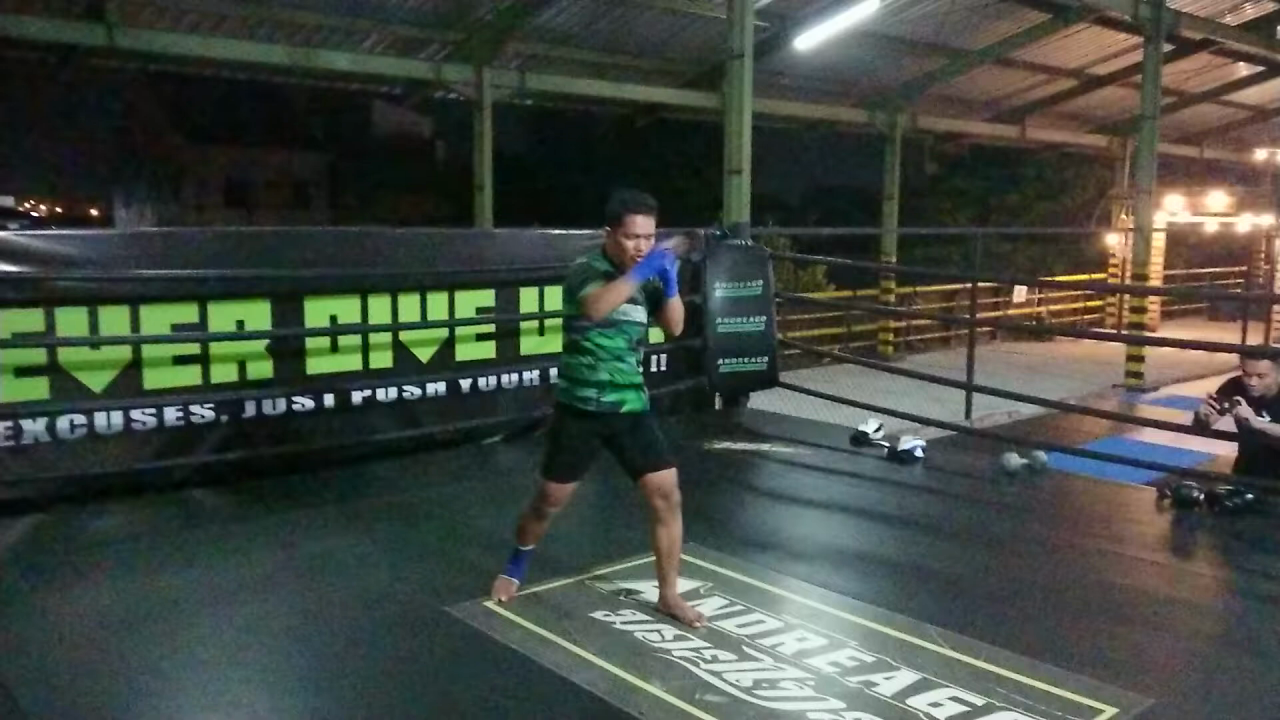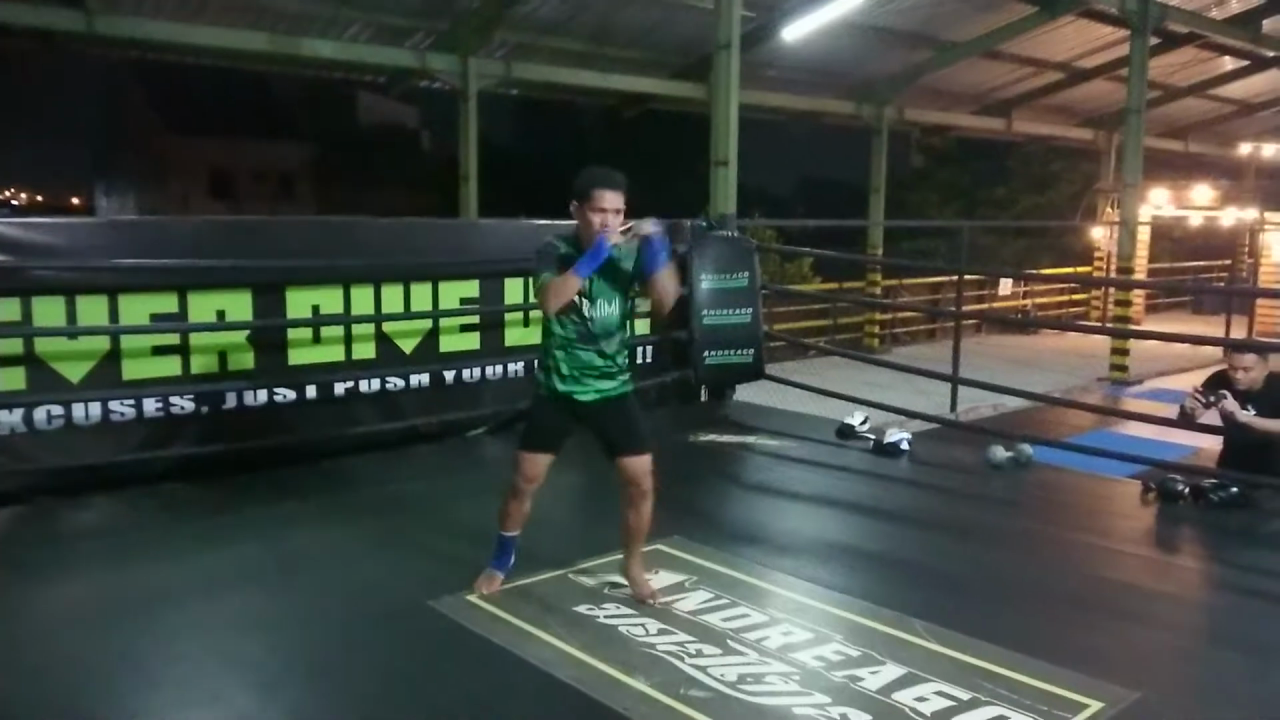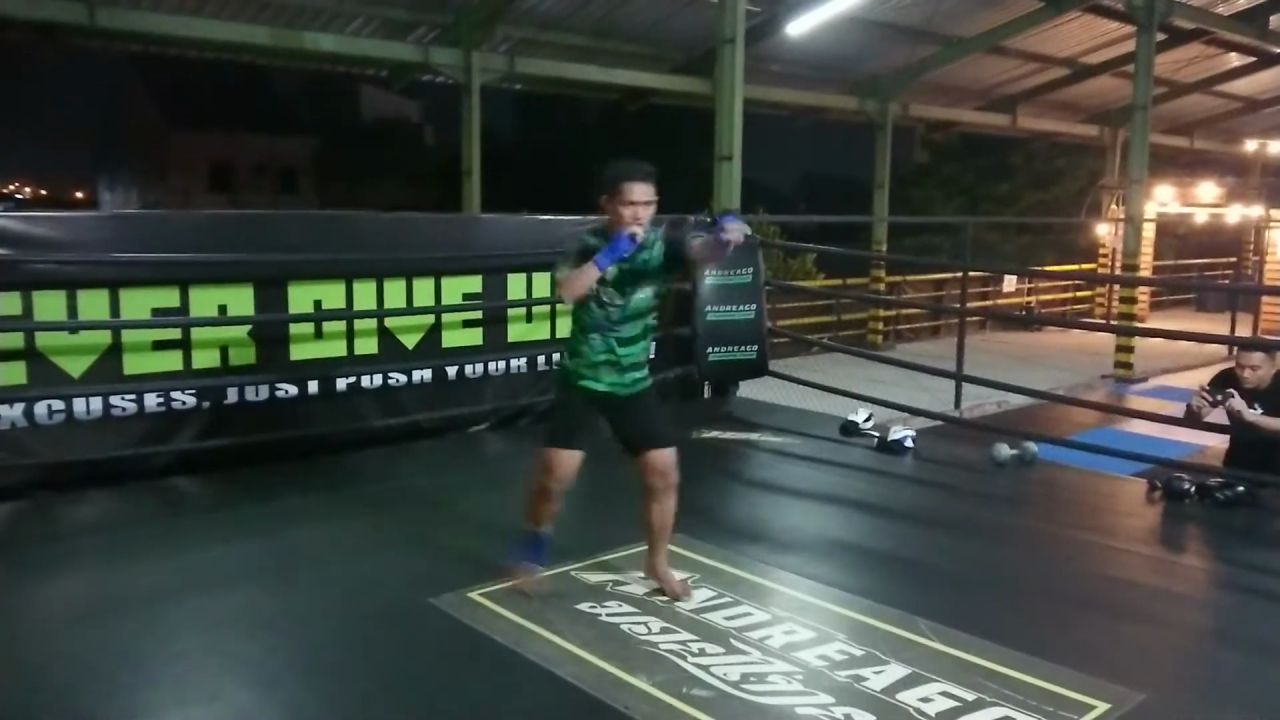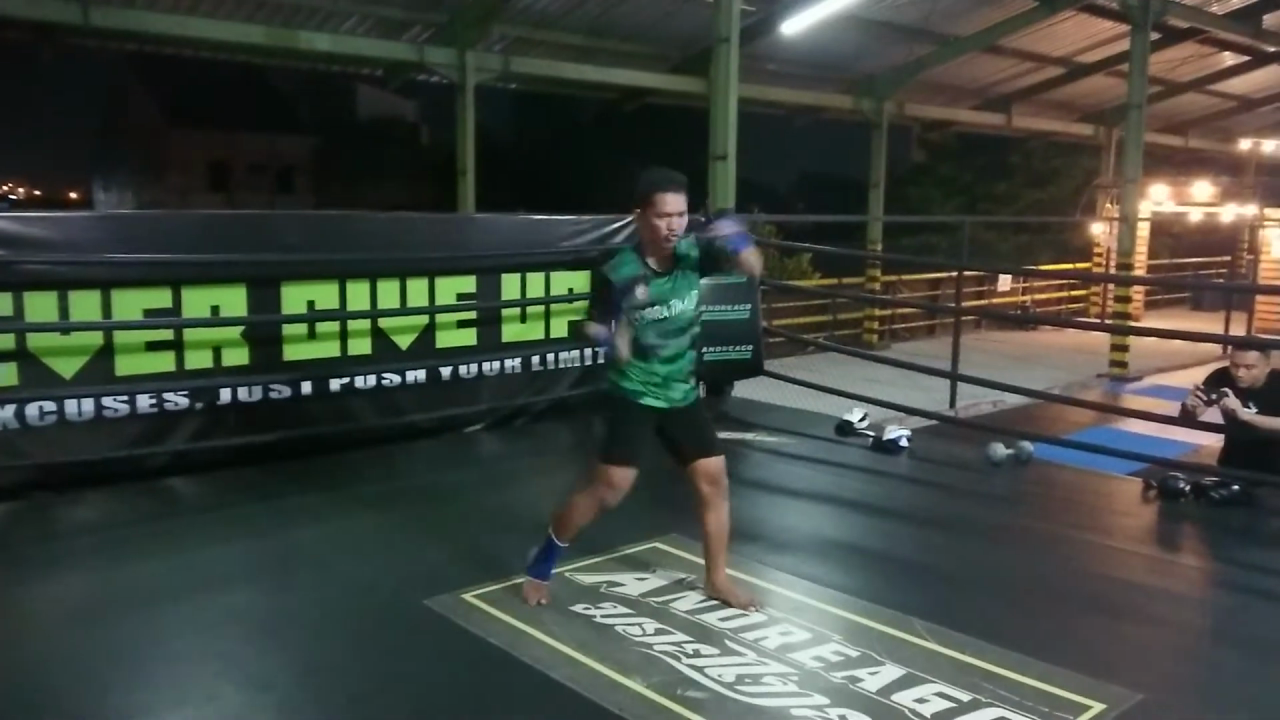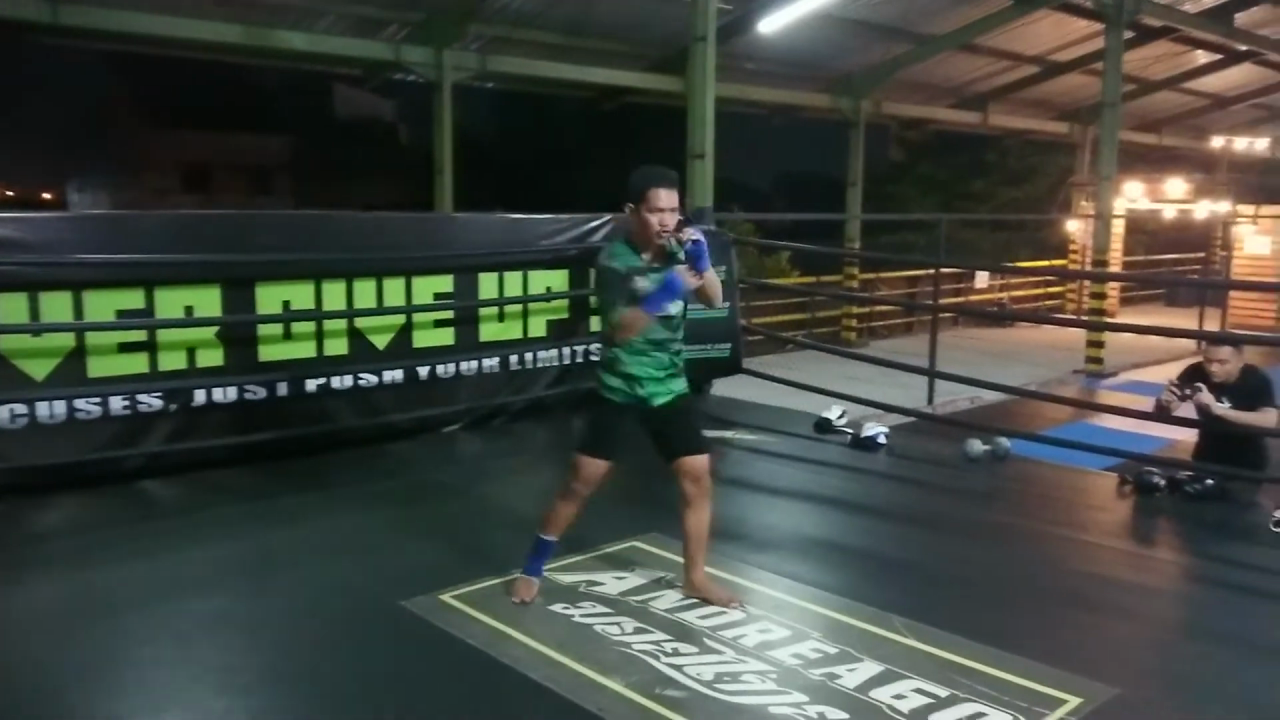
dt=0.3s
person 1, frame 1
left shoulder: (648, 274)
right shoulder: (586, 269)
left elbow: (674, 327)
right elbow: (598, 307)
left wrist: (669, 277)
right wrist: (642, 269)
left hip: (630, 407)
right hip: (580, 408)
left knee: (666, 496)
right knee: (550, 500)
left ankle: (669, 594)
right ankle: (515, 567)
person 1, frame 2
left shoulder: (628, 253)
right shoulder: (554, 252)
left elbow: (665, 302)
right elbow: (549, 302)
left wrist: (656, 250)
right wrist: (593, 255)
left hip: (611, 389)
right hip: (557, 388)
left knee: (641, 482)
right knee: (525, 479)
left ankle: (633, 565)
right ankle: (502, 559)
person 1, frame 3
left shoulder: (659, 245)
right shoulder: (586, 247)
left elbow: (699, 253)
right elbow: (564, 292)
left wrist: (723, 233)
right wrist: (611, 252)
left hip: (633, 382)
right hip: (582, 379)
left knee: (663, 476)
right knee: (555, 476)
left ankle: (657, 563)
right ankle: (531, 548)
person 1, frame 4
left shoulder: (691, 249)
right shoulder: (618, 273)
left elbow: (752, 268)
right elbow: (596, 327)
left wrist: (734, 238)
right wrist: (613, 341)
left hip: (681, 394)
right hip: (634, 395)
left knee: (714, 482)
right knee: (609, 489)
left ankle: (716, 578)
right ankle: (542, 565)
person 1, frame 5
left shoulder: (676, 251)
right shoulder: (614, 262)
left elbow: (714, 297)
right elbow: (622, 330)
left wrist: (700, 256)
right wrist: (663, 292)
left hip: (671, 390)
right hip: (621, 391)
left knee: (698, 480)
right knee: (581, 481)
left ankle: (695, 576)
right ankle: (534, 567)
